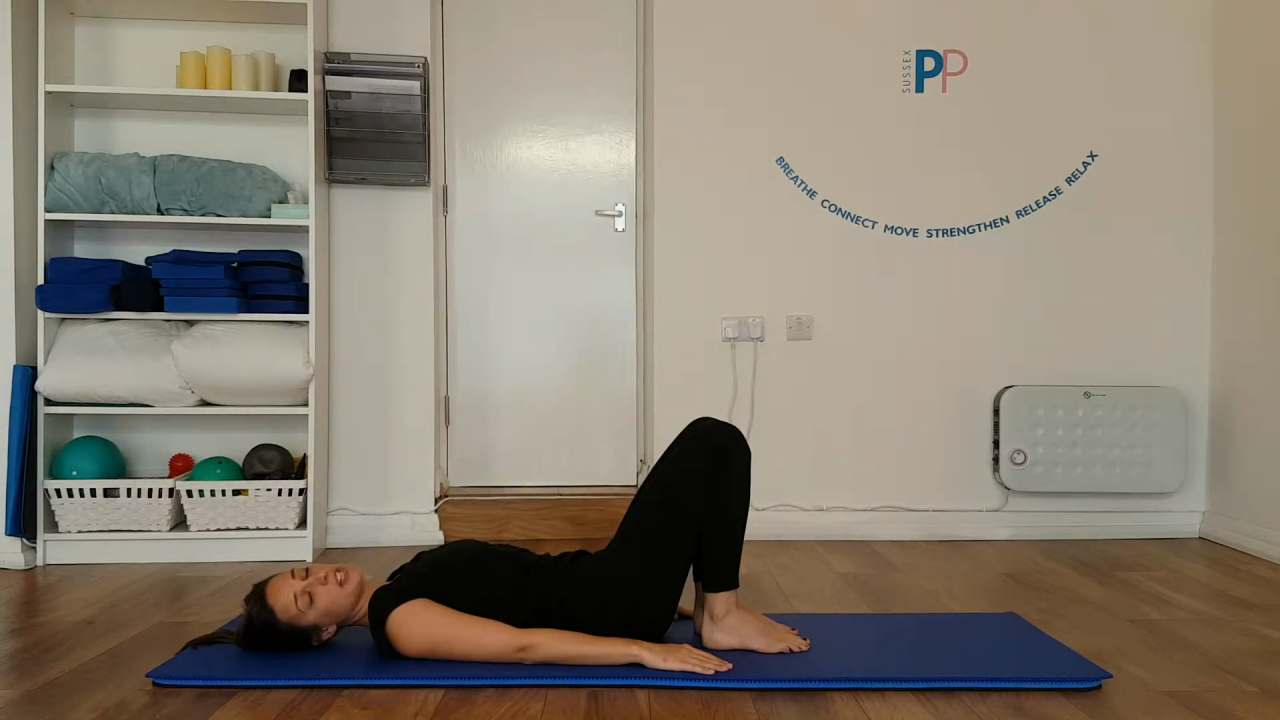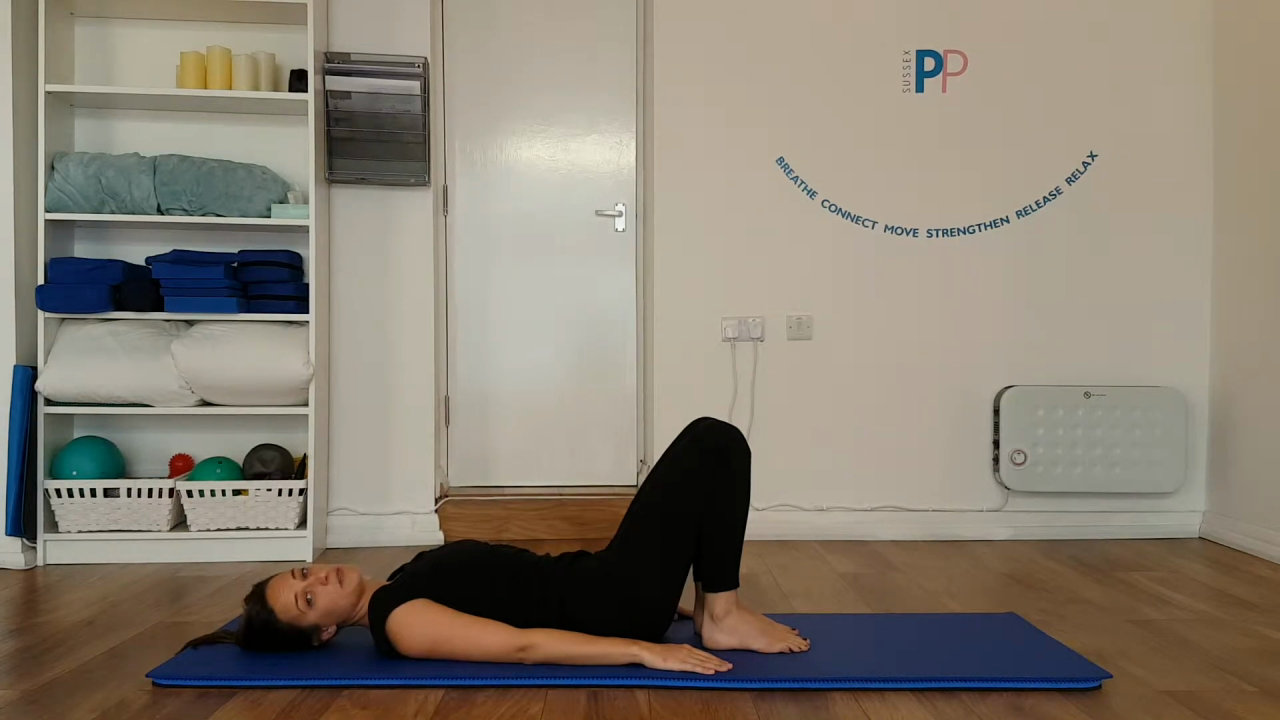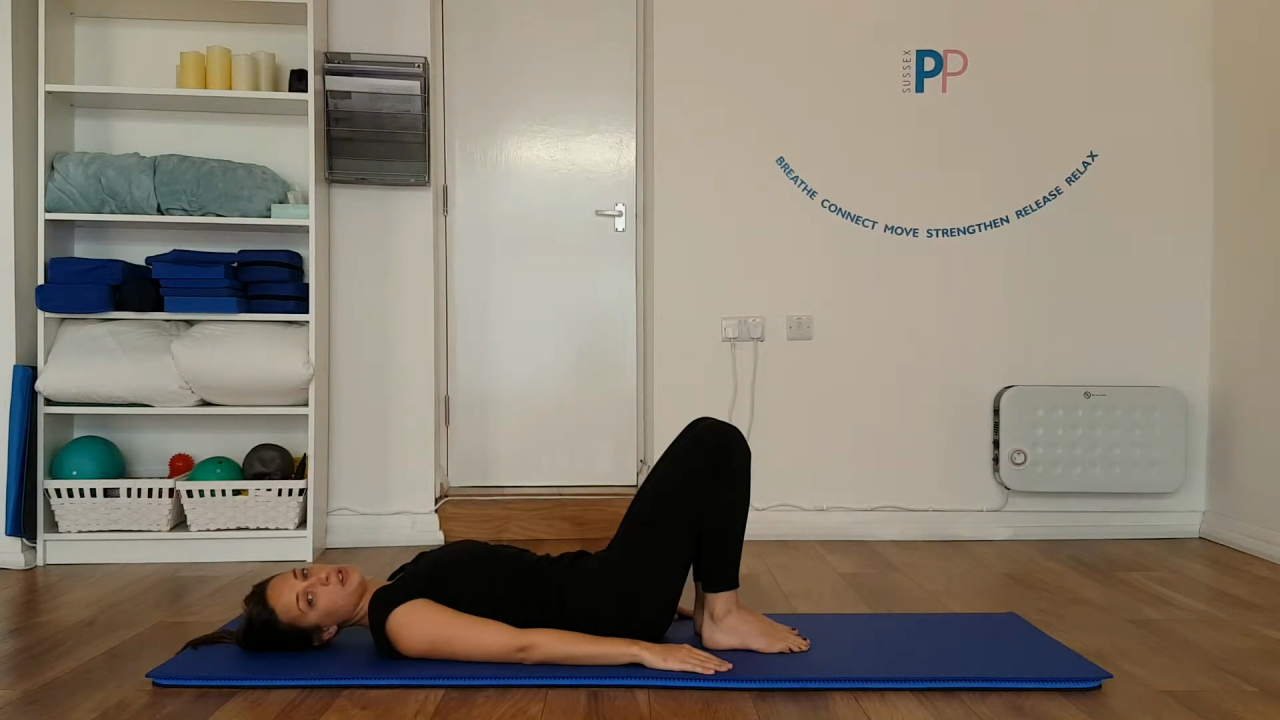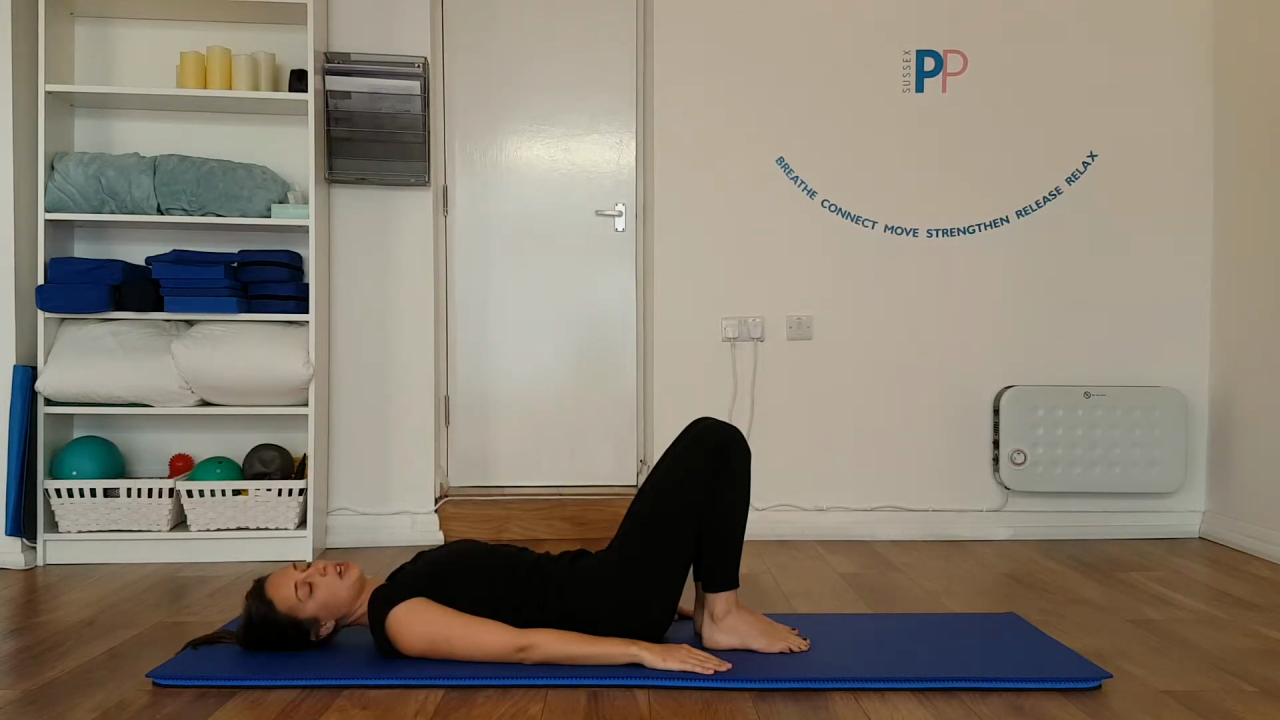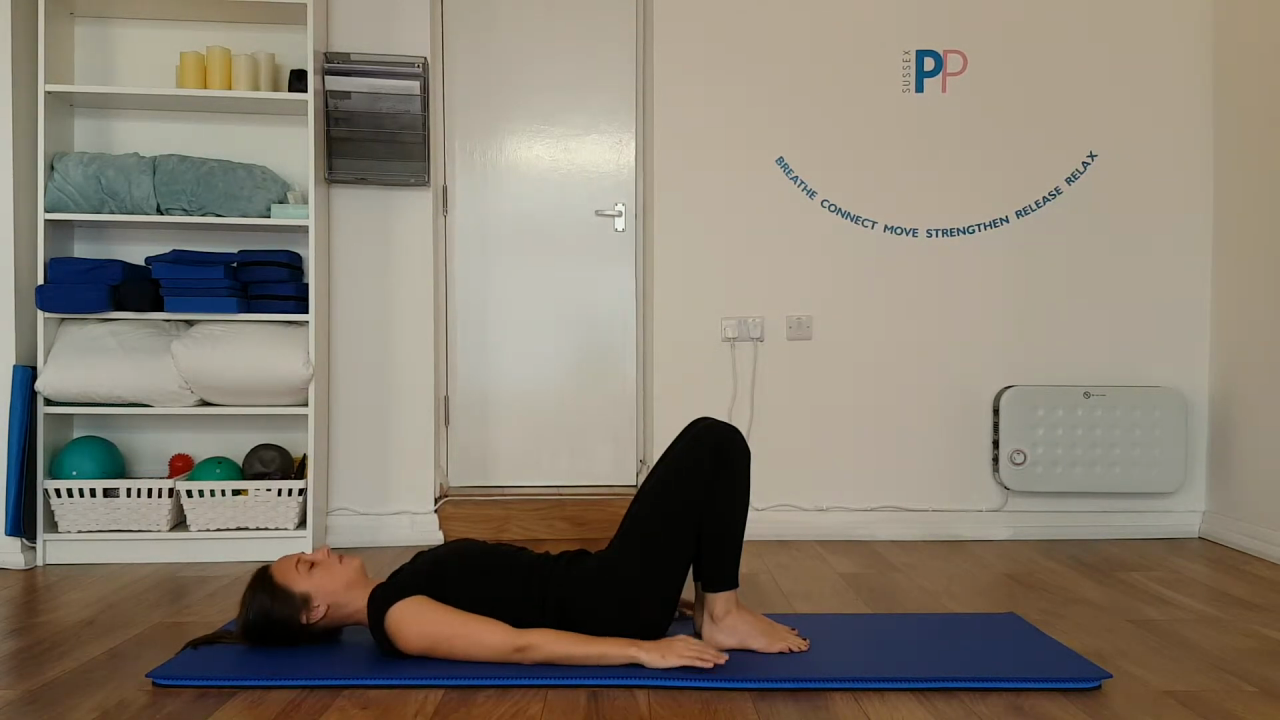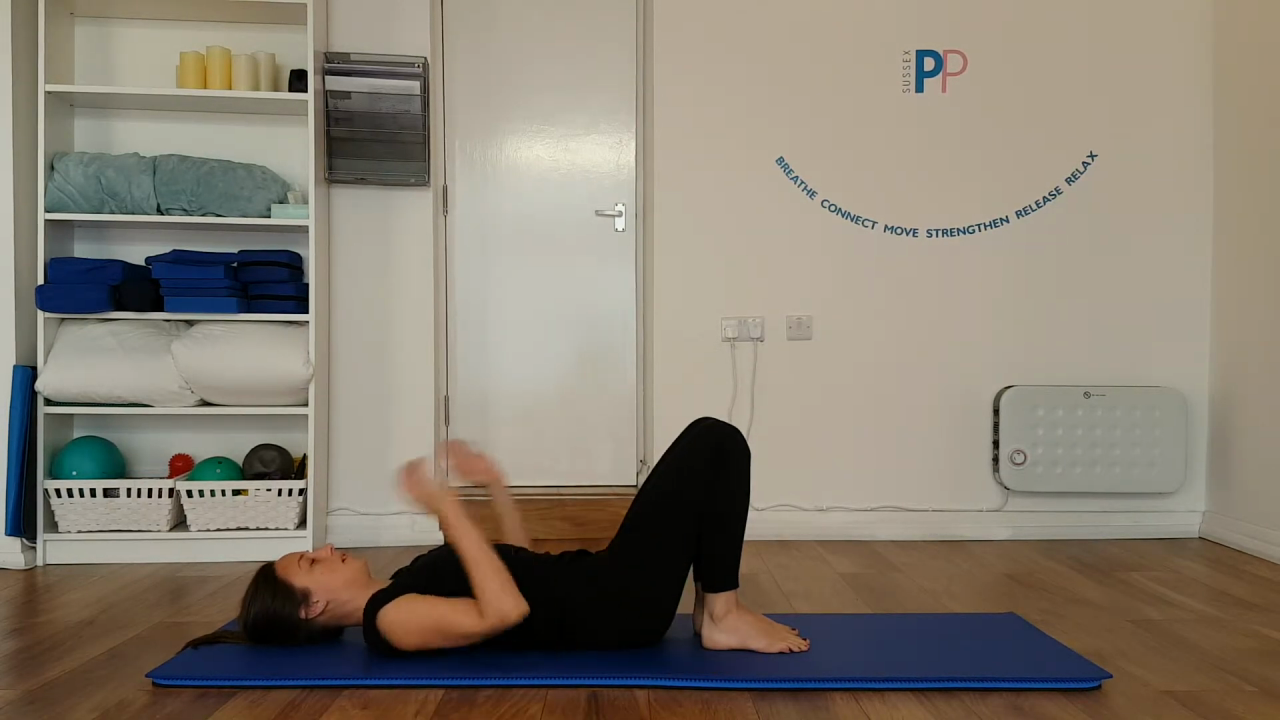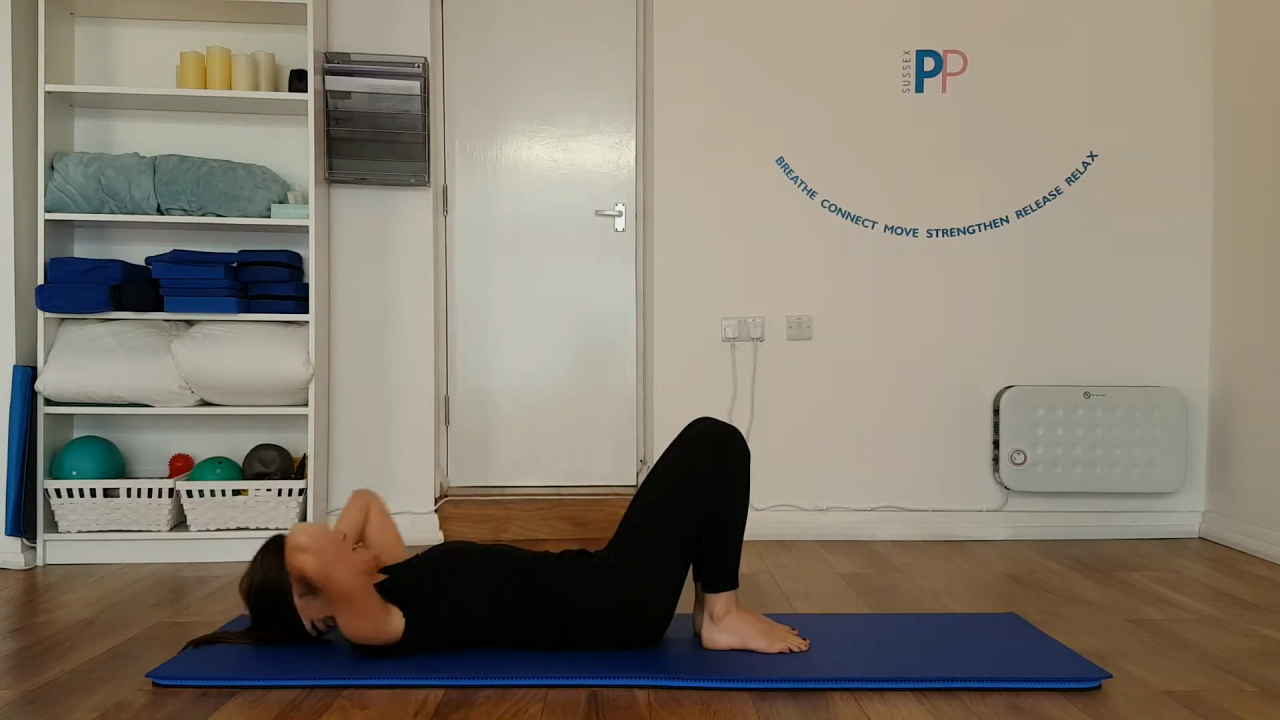
dt=0.4s
person 1, frame 1
left shoulder: (401, 588)
right shoulder: (400, 624)
right elbow: (522, 644)
left wrist: (658, 600)
right wrist: (644, 650)
left hip: (589, 581)
right hip: (609, 609)
left knee: (711, 439)
right knee: (713, 444)
left ankle: (713, 608)
right ankle: (722, 618)
person 1, frame 2
left shoulder: (400, 589)
right shoulder: (399, 623)
right elbow: (522, 644)
left wrist: (663, 600)
right wrist: (644, 650)
left hip: (590, 582)
right hip: (610, 610)
left knee: (710, 439)
right knee: (714, 444)
left ankle: (713, 609)
right ankle: (722, 619)
person 1, frame 3
left shoulder: (401, 588)
right shoulder: (400, 624)
right elbow: (522, 645)
left wrist: (658, 600)
right wrist: (644, 650)
left hip: (591, 582)
right hip: (610, 609)
left knee: (711, 438)
right knee: (714, 445)
left ankle: (713, 609)
right ankle: (722, 618)
person 1, frame 4
left shoulder: (400, 590)
right shoulder: (399, 622)
right elbow: (522, 644)
left wrist: (660, 600)
right wrist: (643, 650)
left hip: (593, 583)
right hip: (610, 609)
left knee: (711, 439)
right knee: (714, 444)
left ankle: (713, 609)
right ankle: (722, 619)
person 1, frame 5
left shoulder: (399, 593)
right shoulder: (398, 620)
right elbow: (521, 645)
left wrist: (664, 593)
right wrist: (642, 648)
left hip: (593, 585)
right hip: (610, 608)
left knee: (710, 441)
right knee: (714, 444)
left ankle: (715, 610)
right ankle: (723, 618)
person 1, frame 6
left shoulder: (399, 599)
right shoulder: (393, 622)
right elbow: (507, 613)
left wrist: (494, 485)
right wrist: (449, 513)
left hip: (583, 589)
right hip: (611, 612)
left knee: (711, 439)
right knee: (714, 444)
left ankle: (715, 610)
right ankle: (723, 618)
person 1, frame 7
left shoulder: (388, 587)
right shoulder: (371, 622)
left elbow: (366, 500)
right elbow: (326, 557)
left wrist: (332, 543)
right wrist: (320, 555)
left hip: (585, 586)
right hip: (606, 613)
left knee: (710, 439)
right knee: (713, 443)
left ankle: (714, 609)
right ankle: (722, 618)
